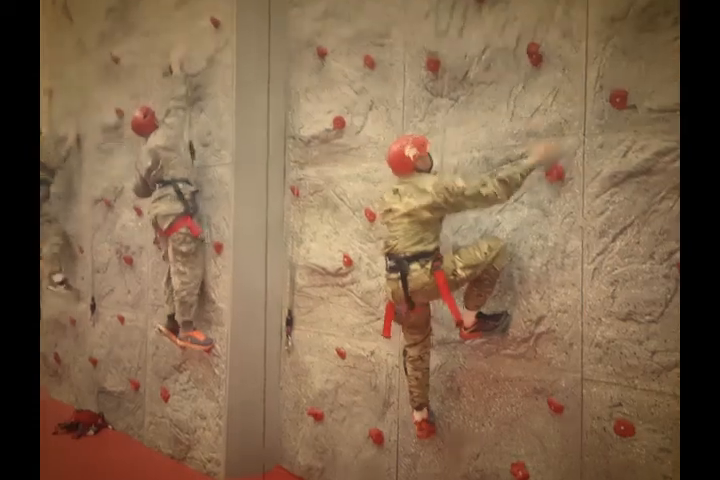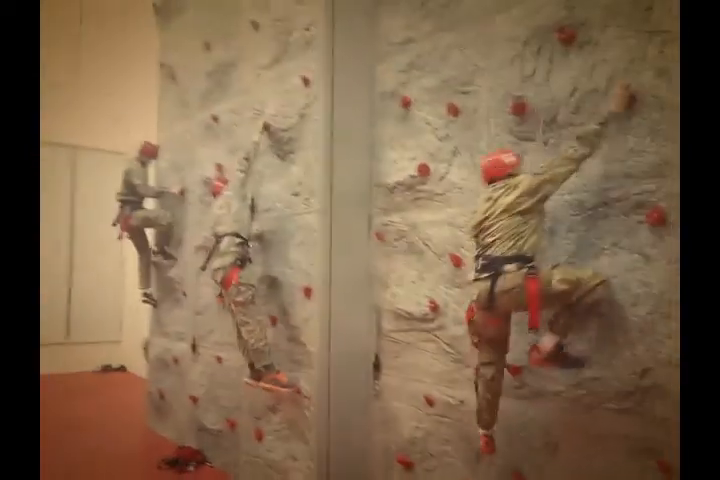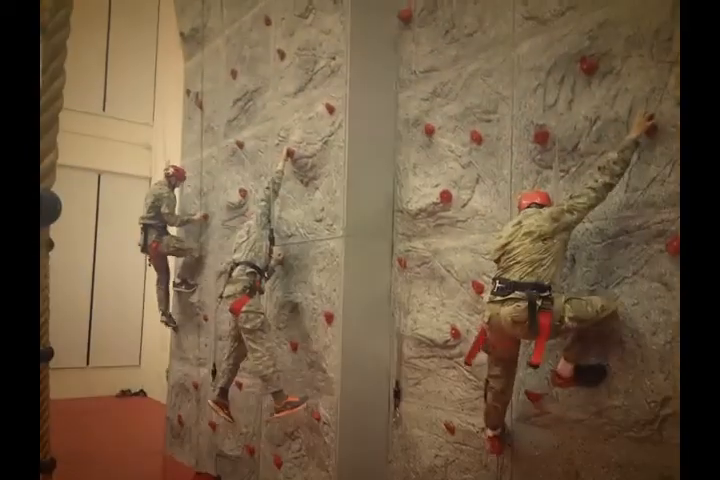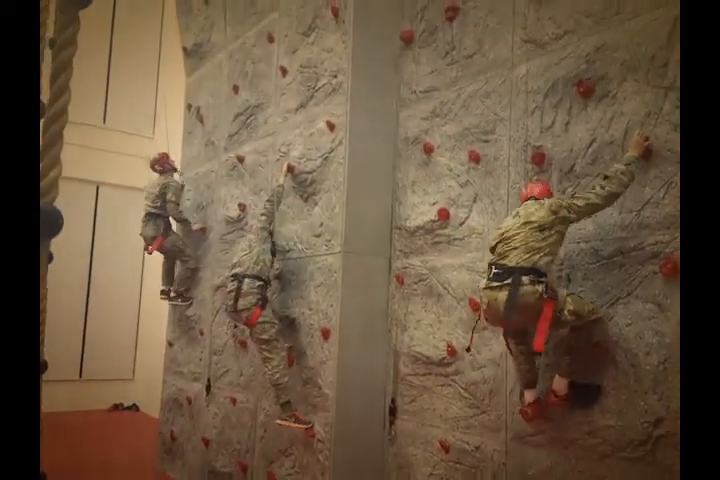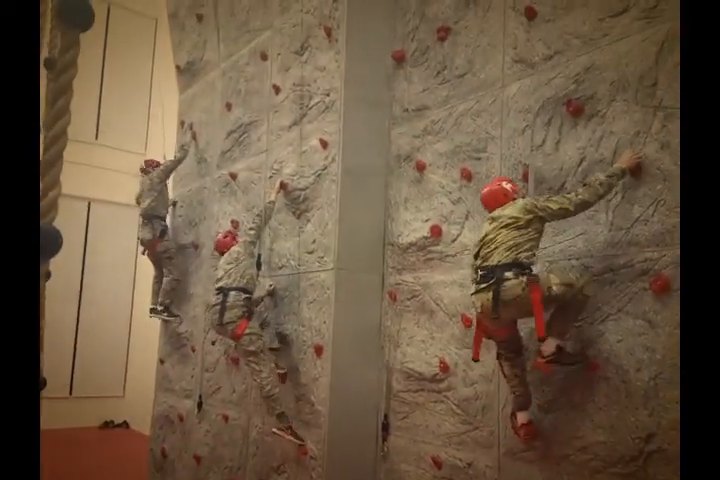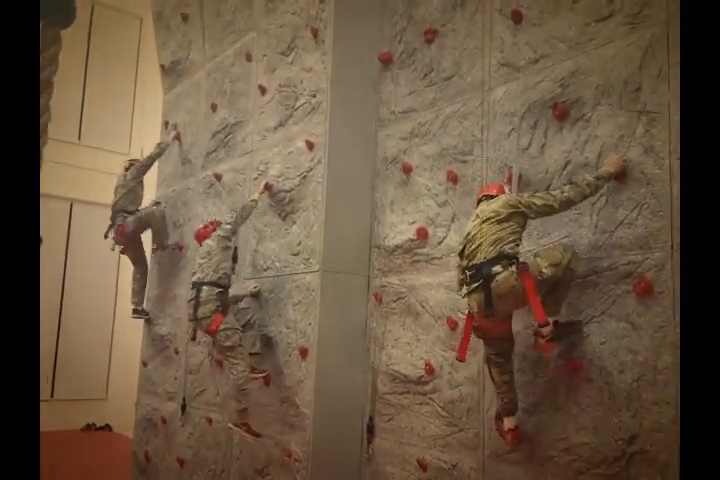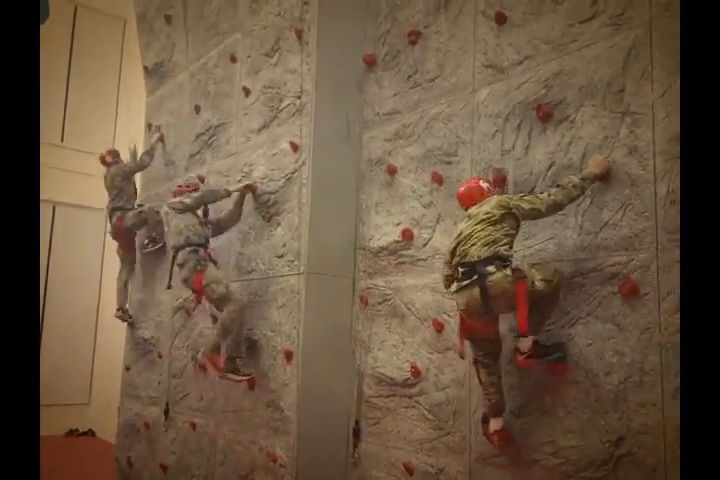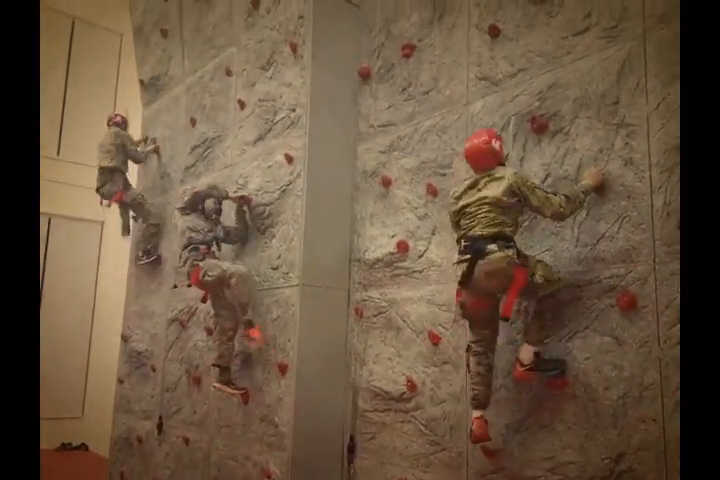
dt=0.5s
person 1, frame 1
left shoulder: (390, 196)
right shoulder: (435, 188)
right elbow: (493, 191)
right wrist: (533, 161)
left hip: (398, 283)
right hip: (428, 275)
left knee: (417, 346)
right knee: (495, 248)
left ankle: (421, 416)
right ankle: (470, 318)
person 1, frame 2
left shoulder: (485, 205)
right shoulder: (529, 186)
right elbow: (577, 152)
right wrist: (611, 111)
left hip: (485, 290)
right hip: (518, 282)
left knee: (490, 360)
right knee: (596, 283)
left ankle: (486, 432)
right ankle: (548, 345)
person 1, frame 3
left shoulder: (508, 231)
right shoulder: (555, 216)
right elbow: (601, 180)
right wrist: (633, 137)
left hip: (496, 312)
right hip: (529, 311)
left knee: (500, 371)
right knee: (603, 308)
left ankle: (493, 433)
right ankle: (566, 369)
person 1, frame 4
left shoulder: (508, 222)
right shoulder: (553, 208)
right elbow: (606, 191)
right wrist: (633, 155)
left hip: (492, 298)
right hip: (525, 295)
left knee: (517, 329)
right knee: (590, 316)
left ankle: (529, 399)
right ankle: (560, 387)
person 1, frame 5
left shoulder: (488, 228)
right shoulder: (528, 207)
right elbow: (581, 198)
right wrist: (621, 168)
left hip: (486, 301)
right hip: (514, 289)
left knee: (509, 353)
right knee: (578, 284)
left ankle: (522, 420)
right ankle: (549, 349)
person 1, frame 6
left shoulder: (471, 227)
right shoulder: (509, 202)
left elbow: (462, 279)
right elbow: (564, 197)
right wrist: (606, 172)
left hip: (479, 299)
right hip: (507, 283)
left knee: (498, 357)
right knee: (565, 256)
left ankle: (509, 425)
right ankle: (547, 329)
person 1, frame 7
left shoulder: (461, 229)
right shoulder: (502, 203)
left elbow: (448, 278)
right elbow: (553, 200)
right wrist: (590, 173)
left hip: (468, 297)
right hip: (498, 282)
left knee: (486, 358)
right knee: (550, 279)
left ankle: (495, 426)
right ankle: (526, 347)
person 1, frame 8
left shoulder: (459, 194)
right shoulder: (512, 179)
right elbow: (558, 209)
right wrist: (587, 184)
left hip: (469, 270)
right hip: (499, 261)
left knee: (480, 343)
right knee: (549, 285)
left ankle: (478, 418)
right ankle: (526, 359)
person 2, frame 1
left shoulder: (149, 147)
right shoulder: (169, 131)
left elbow: (140, 188)
right elbow: (179, 104)
right wrist: (178, 71)
left hip: (160, 208)
right hip: (177, 206)
left knee: (176, 266)
right knee: (188, 268)
left ankle: (173, 321)
right ankle: (185, 328)
person 2, frame 2
left shoulder: (219, 209)
right shoulder: (230, 195)
left wrist: (250, 235)
left hip: (223, 262)
right hip: (231, 260)
left knee: (243, 319)
right knee: (251, 318)
left ankle: (255, 371)
right ankle: (268, 372)
person 2, frame 3
left shoulder: (245, 234)
right shoulder: (257, 222)
right elbow: (269, 195)
left wrist: (273, 261)
right wrist: (280, 167)
left hip: (234, 289)
right hip: (243, 289)
left knee: (238, 346)
right knee: (260, 347)
left ankle: (221, 397)
right ankle: (281, 400)
person 2, frame 4
left shoulder: (247, 248)
right shoulder: (258, 235)
right elbow: (269, 209)
left wrist: (271, 264)
right wrist: (281, 181)
left hip: (234, 301)
right hip: (250, 299)
right knee: (274, 355)
right ankle: (287, 412)
person 2, frame 5
left shoulder: (226, 262)
right shoulder: (242, 249)
right elbow: (257, 224)
left wrist: (263, 295)
right wrist: (273, 197)
left hip: (218, 314)
right hip: (234, 313)
right knee: (263, 366)
right ankle: (283, 422)
person 2, frame 6
left shoulder: (208, 253)
right shoulder: (215, 242)
right elbow: (235, 219)
right wrist: (256, 196)
left hip: (201, 306)
right hip: (209, 307)
right knee: (238, 359)
left ankle: (250, 363)
right ankle: (241, 418)
person 2, frame 7
left shoulder: (200, 222)
right shoulder: (172, 206)
left elbow: (229, 221)
right elbow: (203, 196)
left wrist: (240, 196)
right wrist: (232, 189)
left hip: (202, 265)
right hip: (195, 265)
left knee: (231, 307)
right knee: (236, 303)
left ankle: (230, 363)
right ankle: (212, 352)
person 2, frame 8
left shoulder: (216, 226)
right shoulder: (186, 211)
left elbow: (240, 236)
right elbow: (202, 192)
left wrist: (240, 209)
right wrist: (228, 196)
left hip: (208, 265)
right hip: (198, 262)
left knee: (227, 319)
right knee: (242, 273)
left ankle: (223, 376)
right ankle: (248, 323)
person 3, frame 1
right shoulder: (43, 144)
right elbow: (56, 160)
left wrist: (66, 138)
right wrist: (70, 142)
left hip: (42, 193)
right hip: (41, 194)
left knee: (48, 232)
right knee: (53, 235)
right ankle: (57, 278)
person 3, frame 2
left shoulder: (135, 166)
right shoulder: (136, 168)
right elbow: (145, 190)
right wrist: (169, 191)
left hip: (130, 213)
right hip: (131, 212)
left knee: (144, 252)
right knee: (165, 217)
left ankle: (146, 291)
right ankle: (159, 249)
person 3, frame 3
left shoulder: (156, 187)
right shoulder: (165, 193)
right elbow: (170, 218)
right wrist: (193, 218)
left hip: (148, 237)
right hip: (156, 237)
left knee: (163, 276)
right knee: (193, 251)
left ankle: (165, 314)
right ankle: (181, 281)
person 3, frame 4
left shoulder: (155, 183)
right shoulder: (172, 183)
right elbow: (173, 209)
right wrist: (189, 226)
left hip: (147, 227)
right hip: (159, 227)
left knee: (170, 255)
right knee: (189, 260)
left ankle: (166, 289)
right ankle: (177, 294)
person 3, frame 5
left shoulder: (143, 187)
right shoulder: (155, 177)
right elbow: (177, 160)
left wrist: (167, 204)
right wrist: (188, 144)
left hip: (147, 231)
right hip: (157, 230)
left knee: (160, 270)
right knee: (173, 272)
left ankle: (155, 306)
right ankle: (162, 307)
person 3, frame 6
left shoulder: (127, 182)
right shoulder: (131, 175)
right elbow: (152, 157)
left wrist: (147, 207)
right wrist: (169, 139)
left hip: (123, 226)
right hip: (124, 224)
left knee: (140, 267)
right knee: (158, 212)
left ankle: (137, 307)
right ankle: (161, 245)
person 3, frame 7
left shoulder: (111, 173)
right shoulder: (118, 170)
left elbow: (132, 162)
right elbow: (143, 163)
right wrist: (155, 140)
left hip: (118, 222)
right hip: (122, 219)
left knee: (127, 267)
right knee: (154, 210)
left ankle: (121, 307)
right ankle: (152, 241)
person 3, frame 8
left shoulder: (105, 139)
right shoulder: (119, 133)
right elbow: (138, 158)
left wrist: (137, 144)
right wrist: (149, 149)
left hip: (103, 184)
right hip: (116, 183)
left knee: (124, 206)
right knee: (152, 219)
left ankle: (126, 230)
right ankle: (145, 253)
